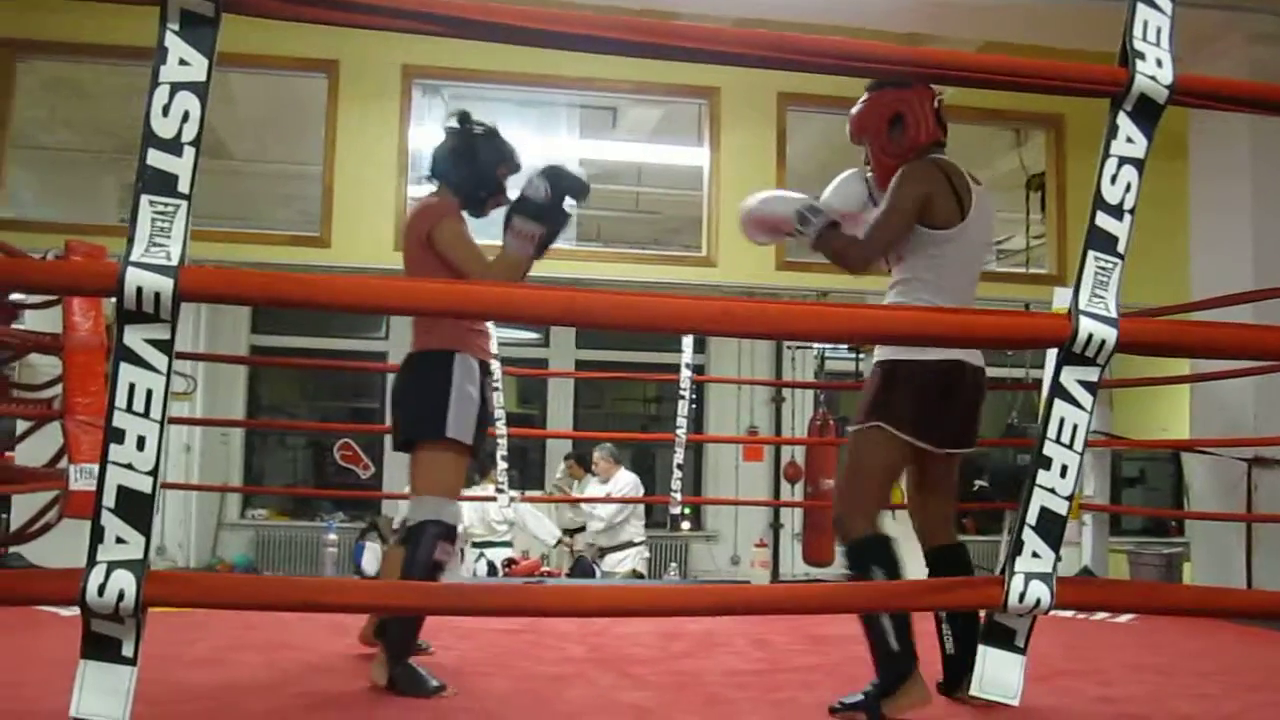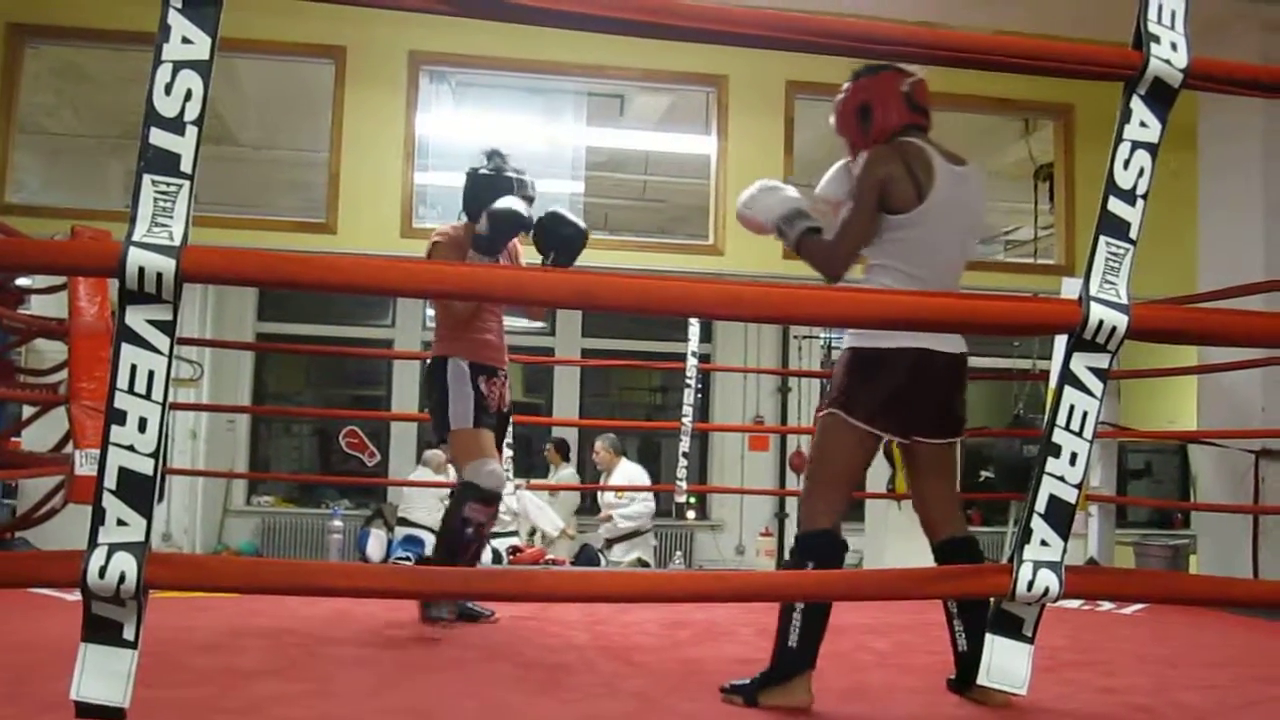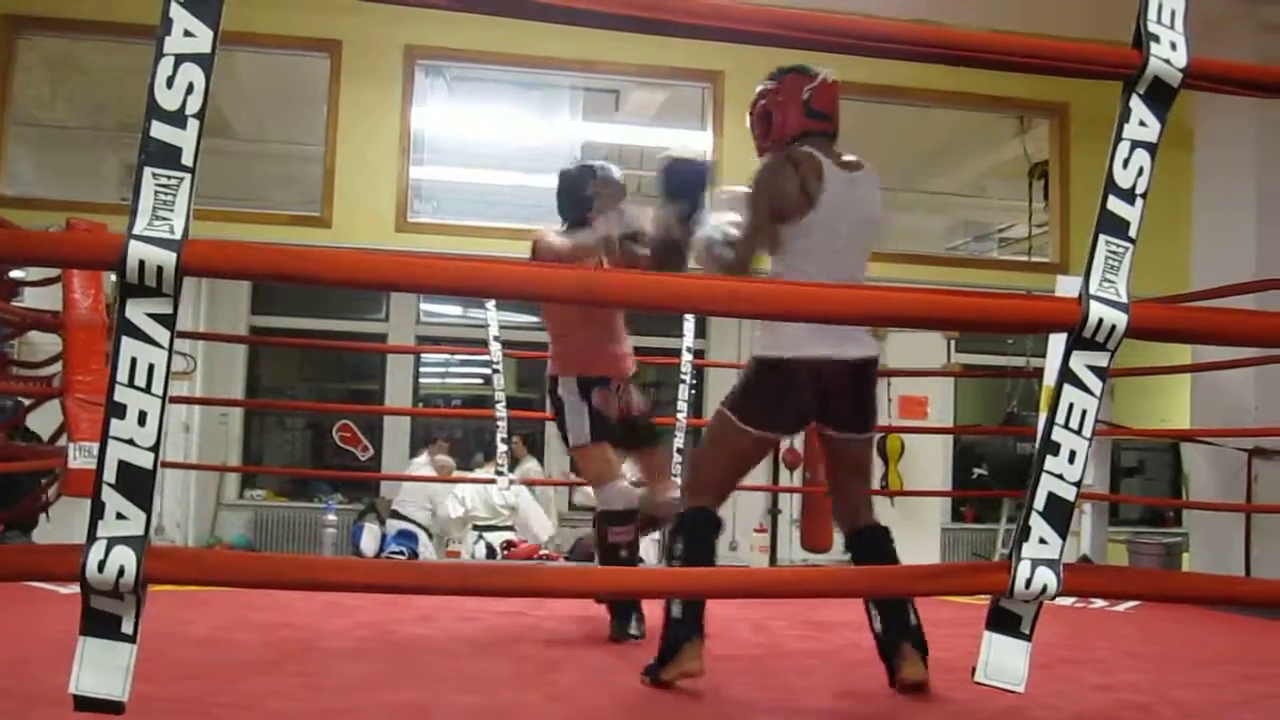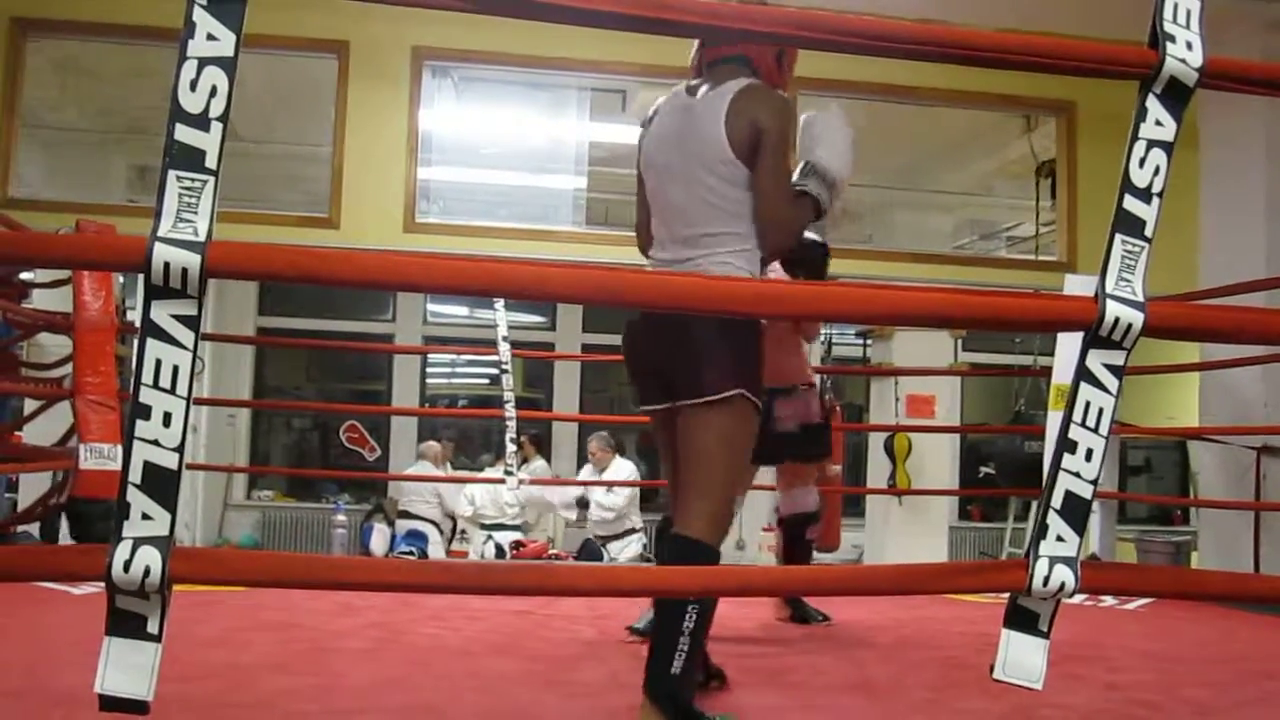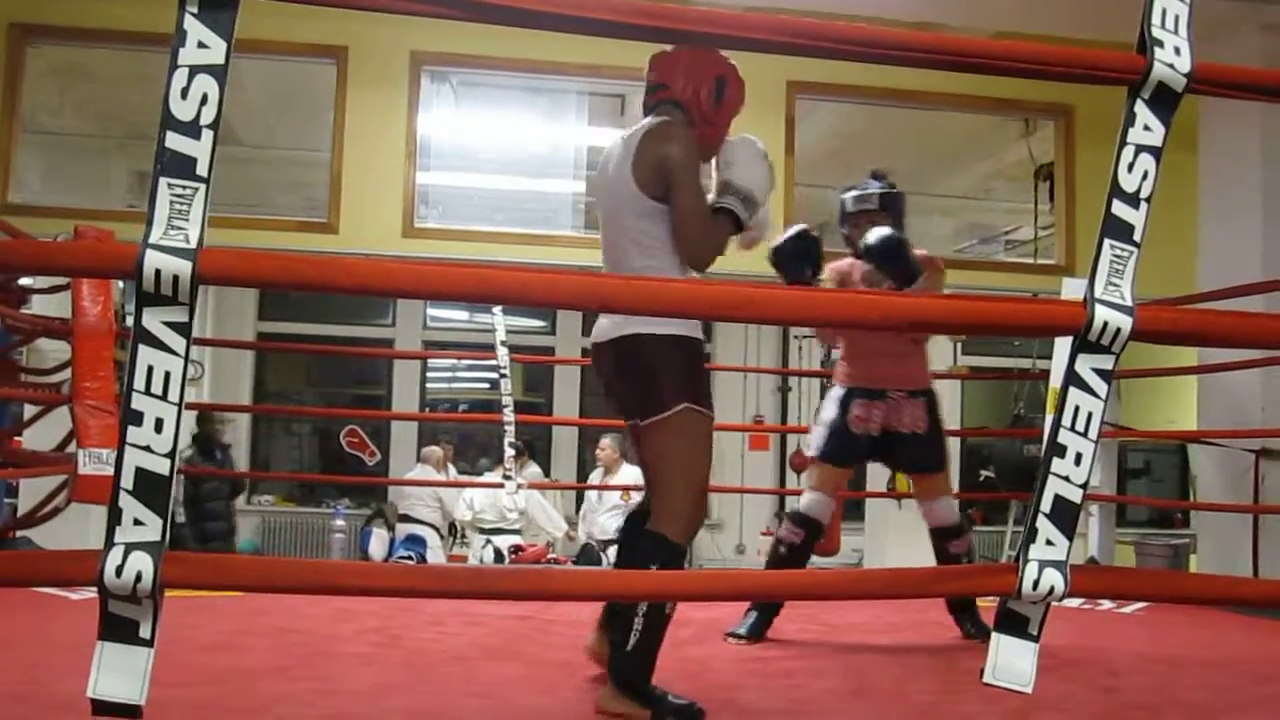
dt=1s
person 1, frame 1
left shoulder: (921, 174)
right shoulder: (973, 191)
left elbow: (863, 258)
left wrist: (803, 217)
right wrist: (868, 217)
left hip: (915, 366)
right hip: (960, 369)
left knee: (854, 517)
right knee: (938, 527)
person 1, frame 2
left shoulder: (885, 160)
right shoulder: (966, 174)
left elbow: (836, 265)
left wrist: (789, 218)
left hip: (884, 351)
right hip: (943, 356)
left knee: (820, 507)
right knee: (943, 516)
left ankle: (790, 673)
right ankle: (980, 668)
person 1, frame 3
left shoulder: (783, 171)
right shoulder: (867, 179)
left elbow: (736, 264)
left wrist: (712, 241)
left hip: (786, 361)
right hip: (852, 362)
left knee: (699, 491)
right knee: (856, 513)
left ankle: (684, 643)
right ankle: (906, 650)
person 1, frame 4
left shoulder: (661, 111)
right shoulder: (764, 104)
right elbow: (777, 233)
right wrist: (818, 181)
left hip: (651, 317)
right hip: (717, 317)
left knee: (685, 499)
right knee: (705, 515)
left ankle: (681, 660)
person 1, frame 5
left shoulder: (621, 149)
right shoulder: (674, 140)
right elbow: (698, 251)
right wrist: (738, 199)
left hip: (617, 340)
right hip: (659, 341)
left knee: (665, 495)
right knee: (679, 514)
left ankle: (614, 627)
person 2, frame 1
left shoulder: (438, 217)
right shoulder: (438, 211)
right elbow: (489, 282)
left wrist: (532, 238)
right wrist: (530, 220)
left hip: (439, 370)
right hip: (448, 368)
left knee: (427, 510)
right knee: (436, 515)
left ankle: (387, 624)
right ankle: (394, 654)
person 2, frame 2
left shoulder: (508, 245)
right shoulder: (447, 242)
left elbow: (534, 307)
right elbow: (455, 310)
left wrist: (557, 260)
right wrist: (483, 250)
left hip: (494, 375)
right hip: (458, 370)
left knee: (484, 487)
right knee: (483, 481)
person 2, frame 3
left shoulder: (622, 250)
right shoulder: (549, 244)
left elbow: (667, 269)
right elbow: (573, 250)
left wrist: (677, 219)
right wrist: (613, 237)
left hip: (620, 382)
right hip: (578, 386)
left knee: (658, 484)
right knee: (617, 497)
right ankle: (625, 608)
person 2, frame 4
left shoulder: (785, 272)
left elbow: (809, 334)
left wrist: (813, 280)
left hip: (798, 391)
right hip: (759, 393)
left knee: (801, 493)
left ankle: (790, 595)
person 2, frame 5
left shoulder: (924, 265)
right shoulder: (841, 272)
left elbow: (923, 330)
right elbow: (829, 333)
left wrist: (906, 279)
right wrist: (800, 282)
left hip: (911, 401)
right hip: (855, 397)
left knee: (941, 505)
right knee: (816, 499)
left ankle: (963, 607)
right ankle: (762, 607)
